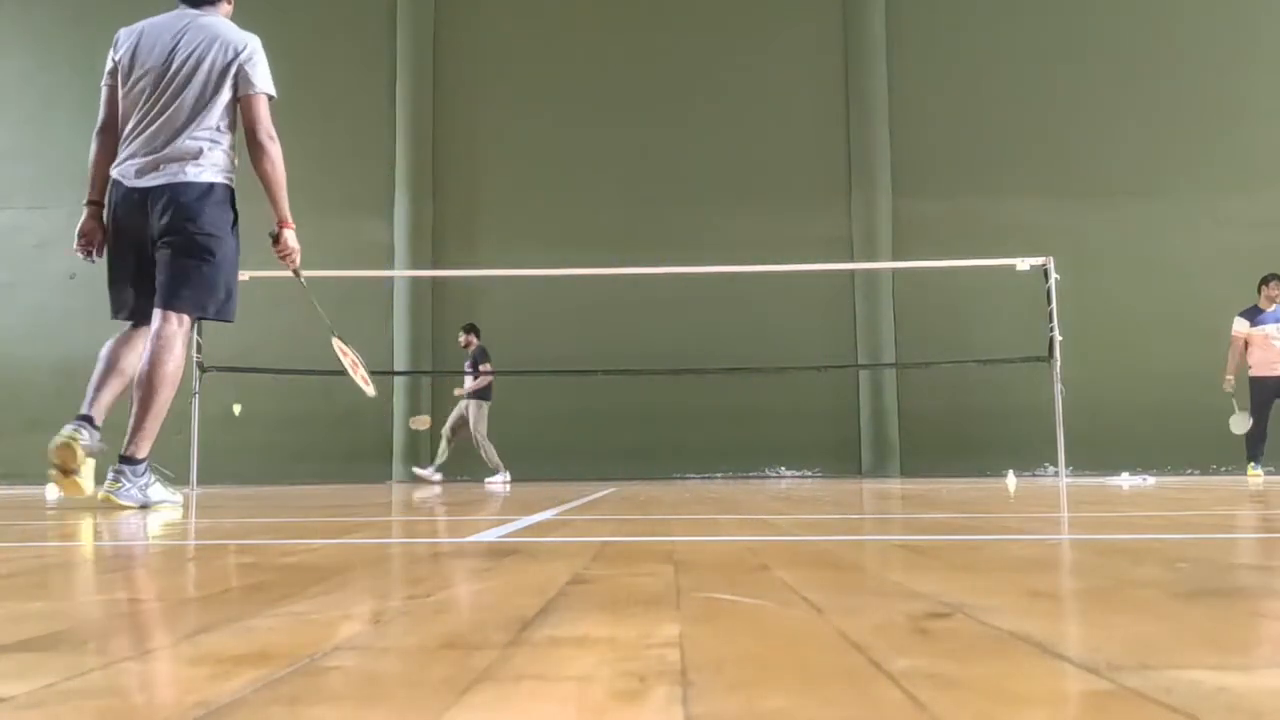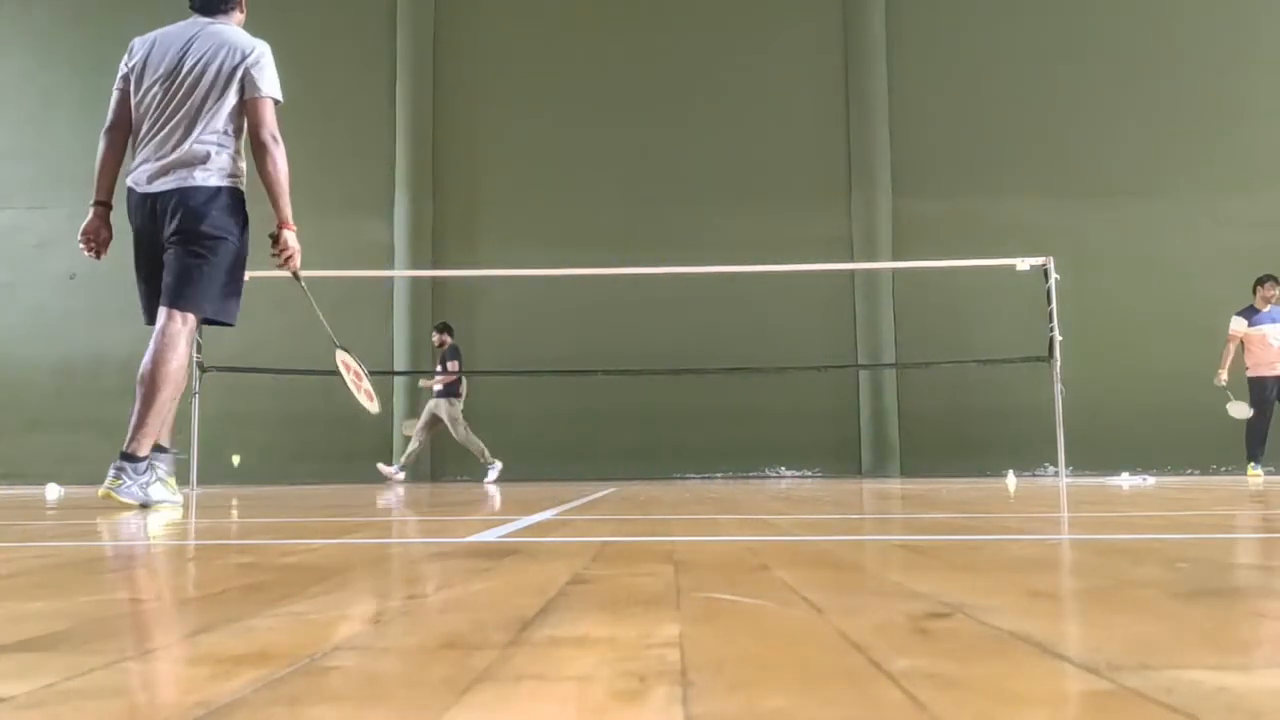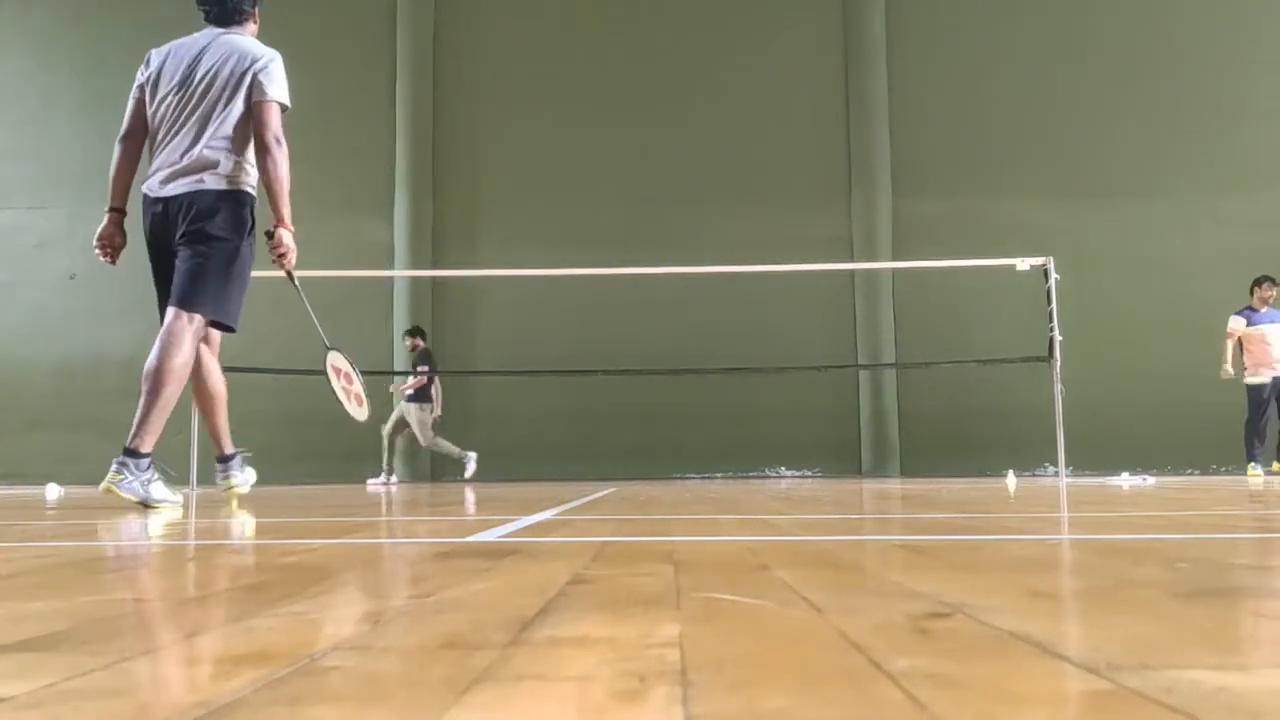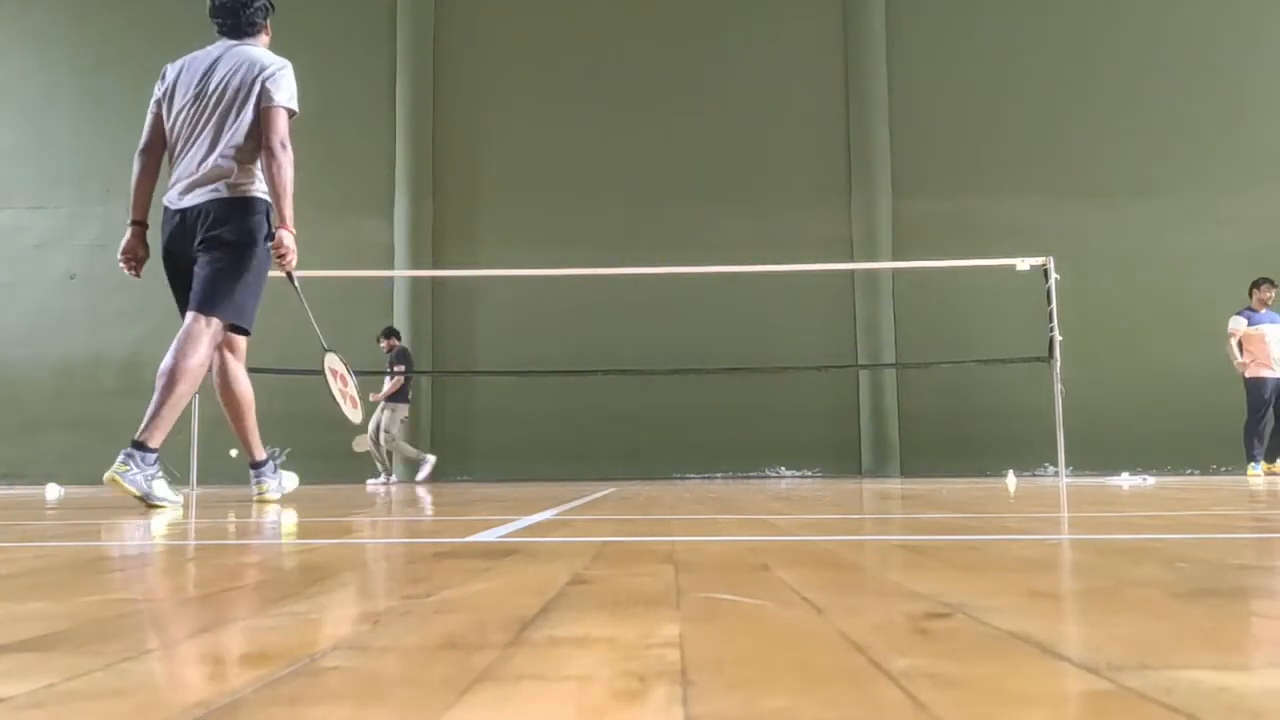
dt=0.1s
person 1, frame 1
right shoulder: (241, 44)
left elbow: (105, 131)
right elbow: (262, 139)
left wrist: (93, 208)
right wrist: (285, 222)
left hip: (130, 194)
right hip: (199, 193)
left knee: (137, 326)
right knee: (172, 324)
left ankle: (84, 426)
right ankle: (130, 471)
person 1, frame 2
left shoulder: (143, 46)
right shoulder: (249, 50)
left elbow: (114, 133)
right elbow: (266, 141)
left wrist: (100, 207)
right wrist: (285, 224)
left hip: (145, 197)
right hip: (207, 197)
left knee: (167, 327)
right knee: (177, 325)
left ankle: (156, 451)
right ankle: (132, 467)
person 1, frame 3
left shoulder: (161, 56)
right shoulder: (261, 58)
left elbow: (129, 139)
right elbow: (270, 143)
left wrist: (115, 213)
right wrist: (283, 224)
left hip: (160, 204)
right hip: (218, 202)
left knee: (204, 334)
right knee: (184, 327)
left ankle: (228, 461)
right ankle: (134, 462)
person 1, frame 4
left shoulder: (177, 70)
right shoulder: (271, 67)
left elbow: (148, 153)
right elbow: (275, 148)
left wrist: (137, 226)
right wrist: (285, 224)
left hip: (182, 214)
right hip: (235, 209)
left knee: (230, 344)
right knee: (203, 331)
left ankle: (261, 468)
right ankle: (140, 456)
person 2, frame 1
right shoulder: (1246, 317)
right elbow: (1236, 346)
right wrist: (1230, 375)
right hip: (1261, 376)
right knee: (1258, 420)
right ankle: (1254, 463)
person 2, frame 2
right shoulder: (1243, 317)
right elbow: (1231, 343)
right wrist: (1223, 370)
right hip: (1260, 376)
right knee: (1259, 420)
right ankle: (1254, 463)
person 2, frame 3
right shoulder: (1242, 317)
right elbow: (1229, 341)
right wrist: (1227, 365)
right hip: (1259, 377)
right knee: (1257, 420)
right ankle: (1254, 463)
person 2, frame 4
right shoulder: (1242, 317)
right elbow: (1232, 341)
right wrist: (1237, 361)
right hip: (1258, 377)
right knee: (1257, 420)
right ankle: (1254, 463)
